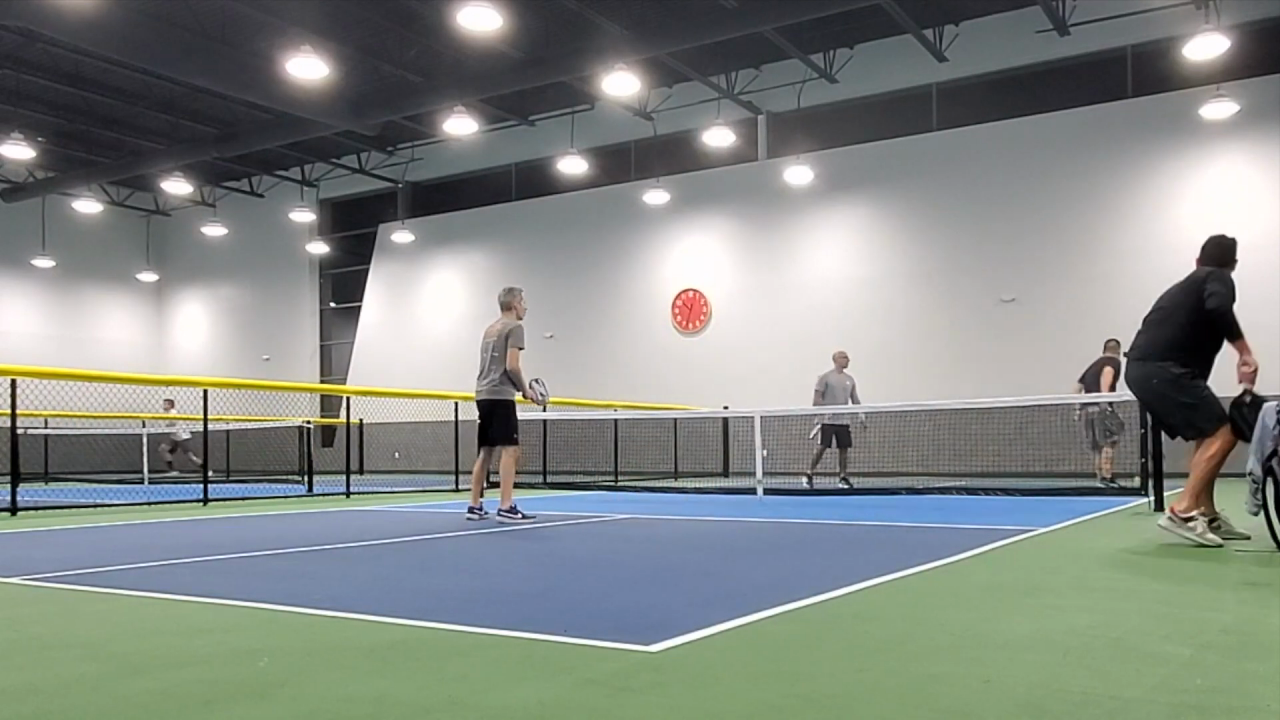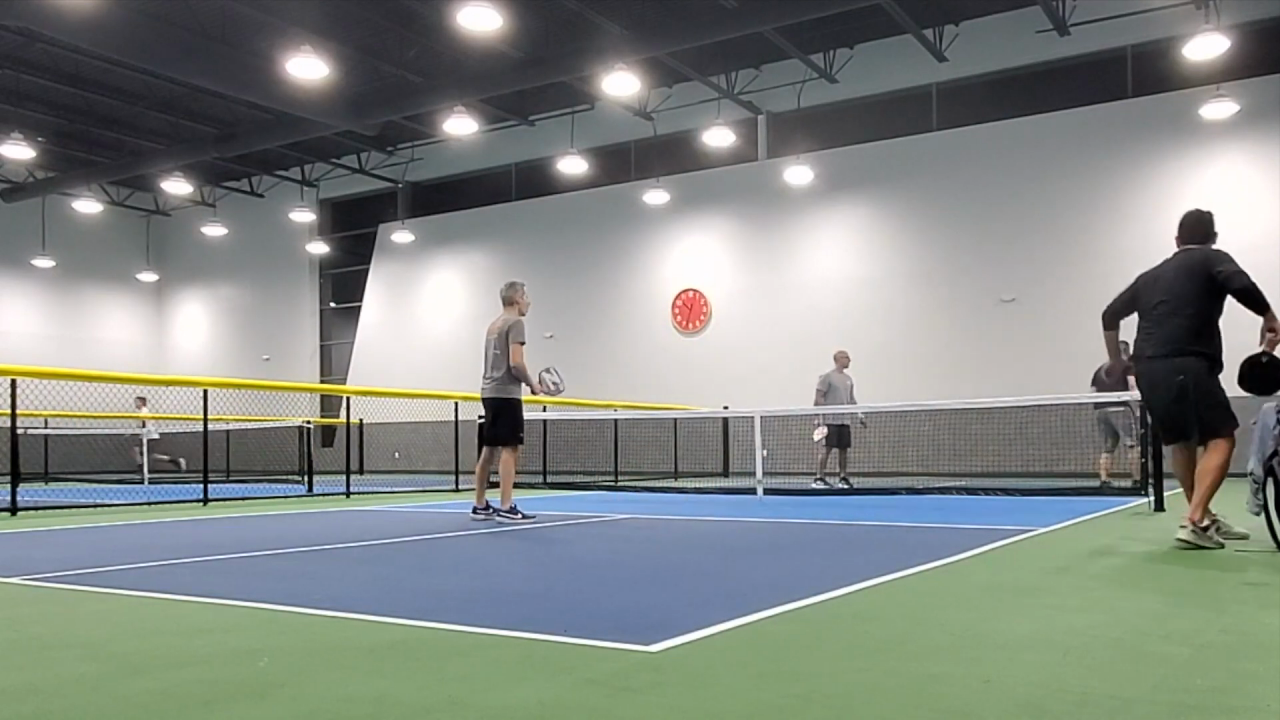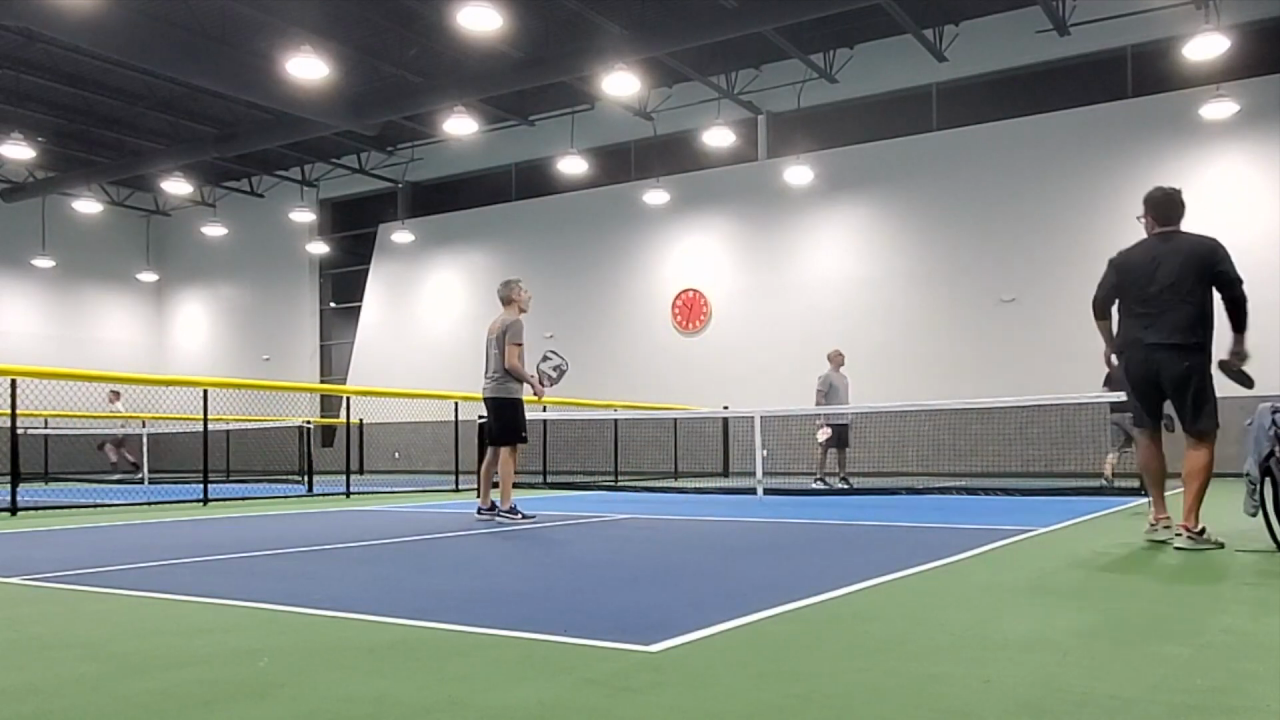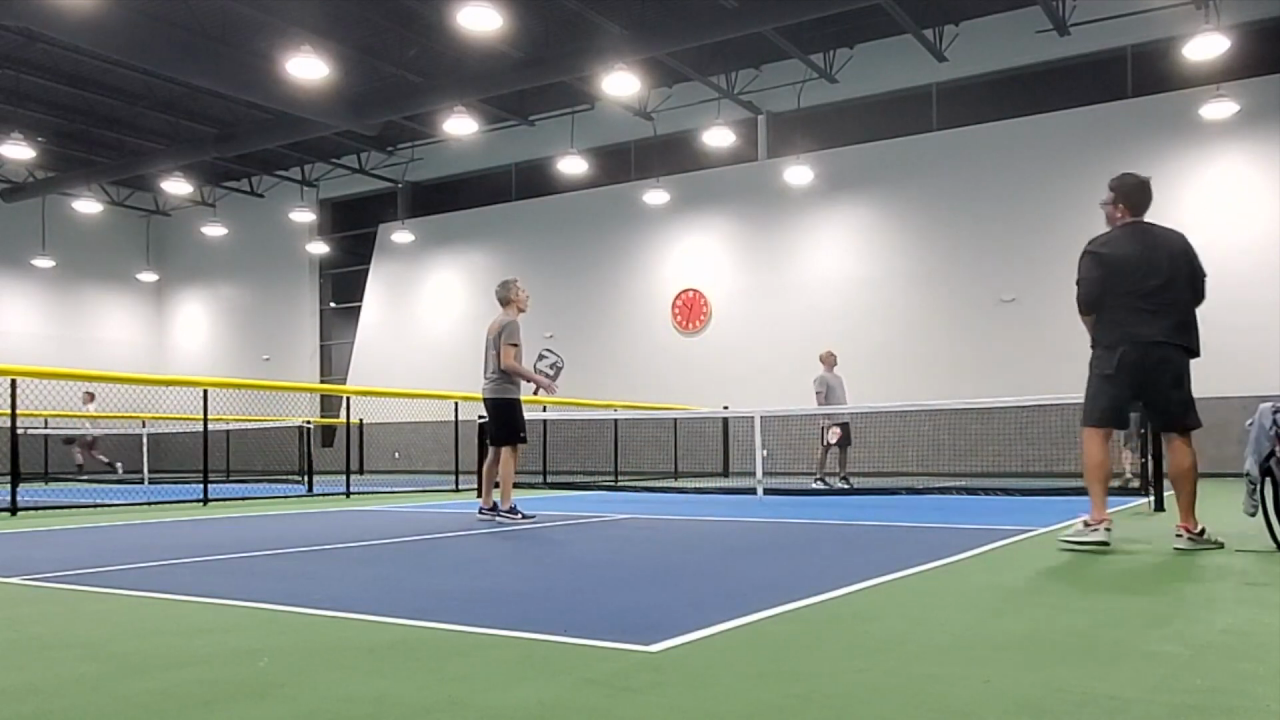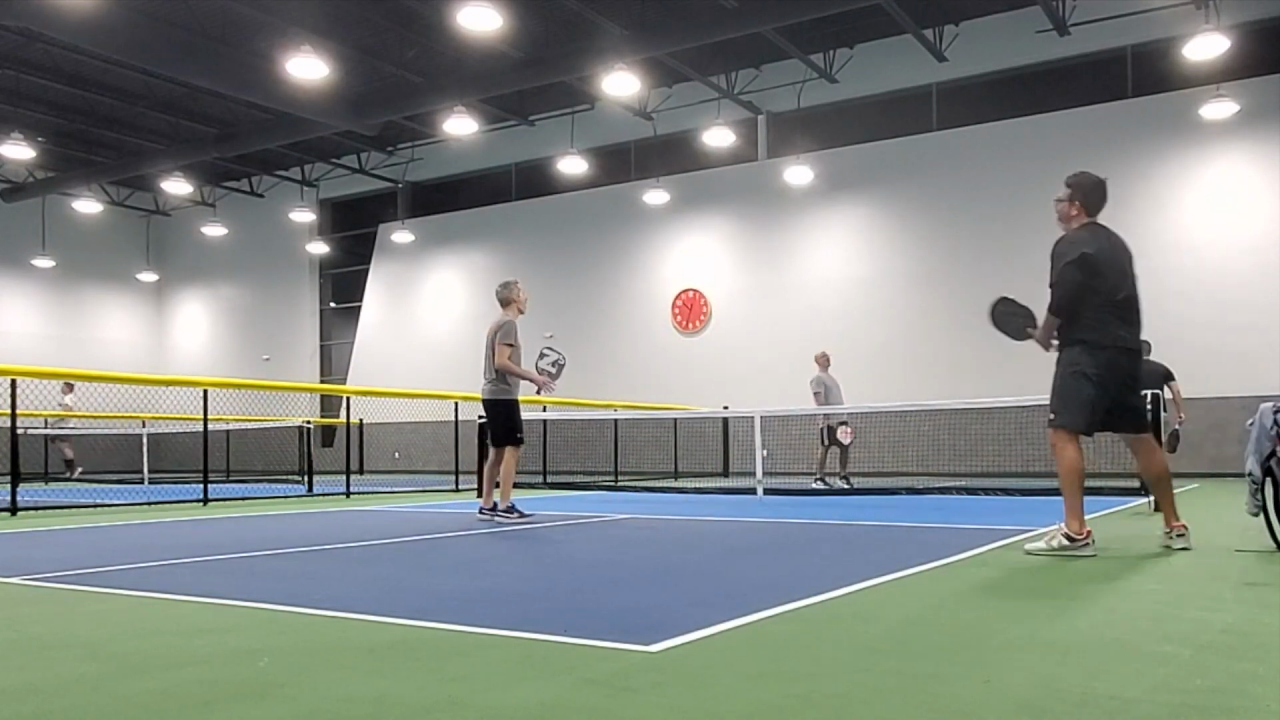
dt=0.2s
person 1, frame 1
left shoulder: (1179, 288)
right shoulder: (1216, 280)
left elbow: (1155, 332)
right elbow: (1218, 309)
right wrist: (1245, 352)
left hip: (1139, 371)
right hip: (1167, 371)
left knee: (1206, 434)
right knee: (1221, 434)
left ankle: (1206, 517)
right ankle: (1182, 509)
person 1, frame 2
left shoulder: (1150, 275)
right shoulder: (1213, 259)
left elbow: (1110, 316)
right elbow: (1242, 286)
left wrist: (1116, 358)
left hip: (1147, 368)
right hip: (1187, 364)
left knee: (1182, 442)
right knee: (1221, 438)
left ankle: (1203, 517)
right ankle: (1195, 521)
person 1, frame 3
left shoulder: (1126, 258)
right shoulder: (1208, 248)
left elbow: (1100, 306)
right elbow: (1235, 297)
left wrist: (1111, 345)
right wrist: (1239, 341)
left hip: (1136, 354)
right hip: (1185, 354)
left knee: (1148, 432)
right knee: (1200, 438)
left ankle: (1159, 517)
right ankle: (1189, 526)
person 1, frame 4
left shoulder: (1101, 247)
right shoulder: (1177, 242)
left elbow: (1087, 302)
right elbow: (1197, 293)
left wrist: (1100, 336)
left hip: (1117, 352)
right hip: (1170, 350)
left knee: (1095, 431)
right knee: (1178, 436)
left ankle: (1098, 521)
right ankle: (1189, 528)
person 1, frame 5
left shoulder: (1070, 245)
right shoulder: (1113, 243)
left elbow: (1064, 300)
left wrist: (1046, 331)
left hip: (1087, 352)
right hip: (1124, 351)
left knee: (1063, 434)
right knee: (1140, 437)
left ankle: (1075, 532)
right ankle: (1174, 524)
person 2, frame 1
left shoulder: (490, 329)
right shoulder: (515, 327)
right elbow: (512, 366)
left wrist: (516, 386)
right wrist: (524, 388)
left hip: (484, 395)
right hip: (500, 397)
left knee: (486, 452)
right knee: (510, 450)
left ankle: (475, 506)
right ankle: (506, 508)
person 2, frame 2
left shoulder: (494, 325)
right shoulder: (515, 323)
right elbow: (516, 362)
left wrist: (525, 381)
right wrist: (532, 383)
left hip: (490, 392)
right hip: (505, 394)
left knee: (489, 451)
right knee: (509, 450)
left ankle: (480, 505)
right ankle: (506, 508)
person 2, frame 3
left shoulder: (496, 324)
right shoulder: (514, 322)
right elbow: (511, 363)
left wrist: (529, 379)
right wrist: (533, 383)
left hip: (493, 393)
right hip: (506, 394)
left knee: (494, 450)
right knee: (509, 450)
left ankle: (485, 506)
right ankle: (506, 508)
person 2, frame 4
left shoulder: (496, 324)
right shoulder: (510, 323)
right elbow: (507, 363)
left wrist: (530, 378)
right wrist: (536, 378)
left hip: (493, 394)
right hip: (505, 395)
left knee: (496, 450)
right knee: (509, 450)
left ankle: (487, 505)
right ankle: (506, 508)
person 2, frame 5
left shoulder: (501, 324)
right shoulder: (508, 324)
right elbow: (501, 363)
left wrist: (531, 376)
right wrist: (532, 377)
left hip: (496, 396)
right hip: (502, 396)
left knee: (498, 452)
right knee: (513, 450)
left ankle: (488, 505)
right ankle: (505, 506)
